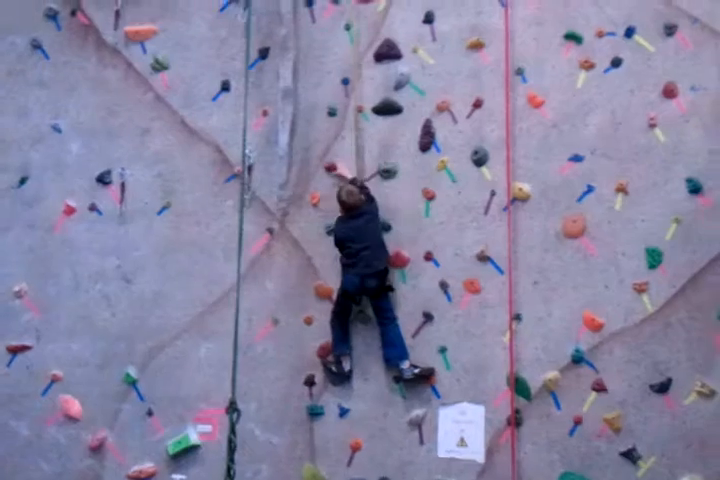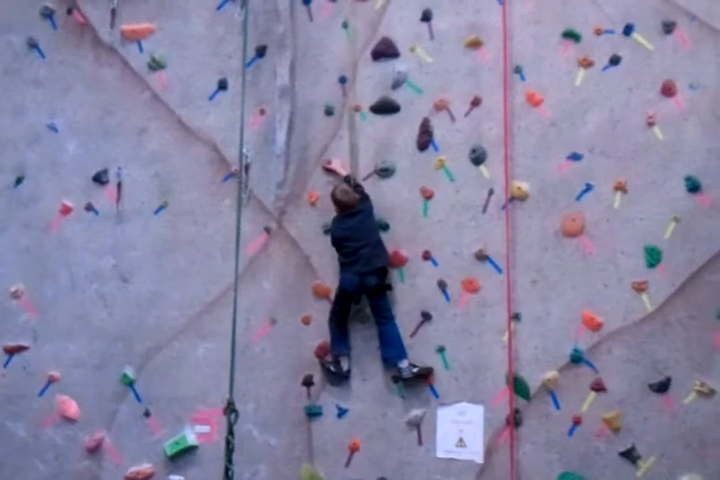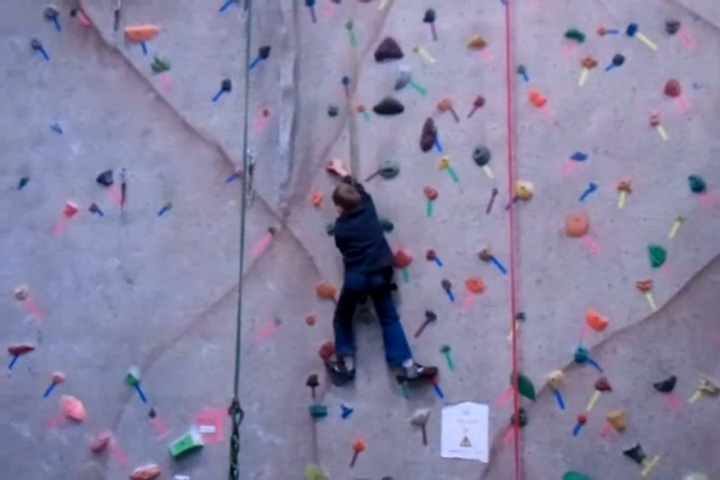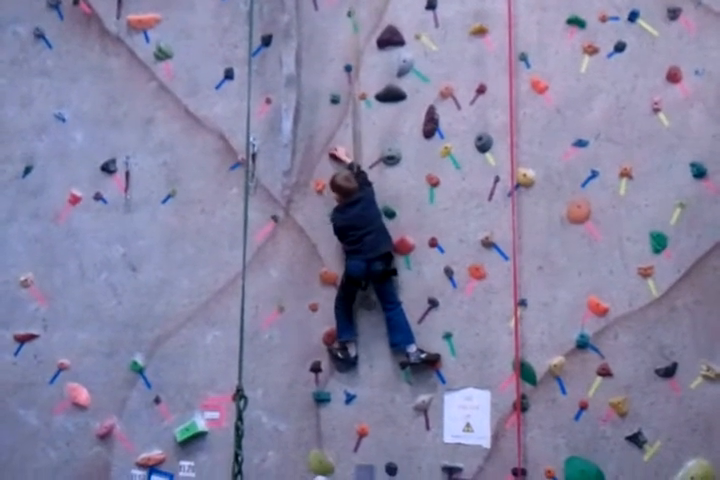
dt=0.5s
person 1, frame 1
left shoulder: (340, 226)
right shoulder: (370, 210)
right elbow: (363, 189)
left hip: (351, 278)
right hip: (375, 276)
left knee: (339, 319)
right knee: (387, 320)
left ankle: (343, 364)
right ankle: (404, 367)
person 1, frame 2
left shoulder: (336, 226)
right shoulder: (366, 208)
right elbow: (358, 186)
right wrist: (340, 170)
left hip: (350, 277)
right hip: (374, 275)
left knee: (338, 319)
right knee: (385, 320)
left ankle: (341, 362)
right ankle: (403, 365)
person 1, frame 3
left shoulder: (340, 226)
right shoulder: (368, 208)
right elbow: (358, 187)
right wrist: (341, 171)
left hip: (355, 276)
right hip: (380, 275)
left knee: (342, 319)
right knee: (389, 319)
left ankle: (346, 363)
right ankle: (407, 365)
person 1, frame 4
left shoulder: (338, 215)
right shoulder: (367, 196)
right elbow: (360, 174)
right wrist: (345, 158)
left hip: (355, 264)
right hip: (380, 261)
left knee: (343, 305)
right knee: (391, 306)
left ankle: (348, 349)
right ankle: (411, 351)
